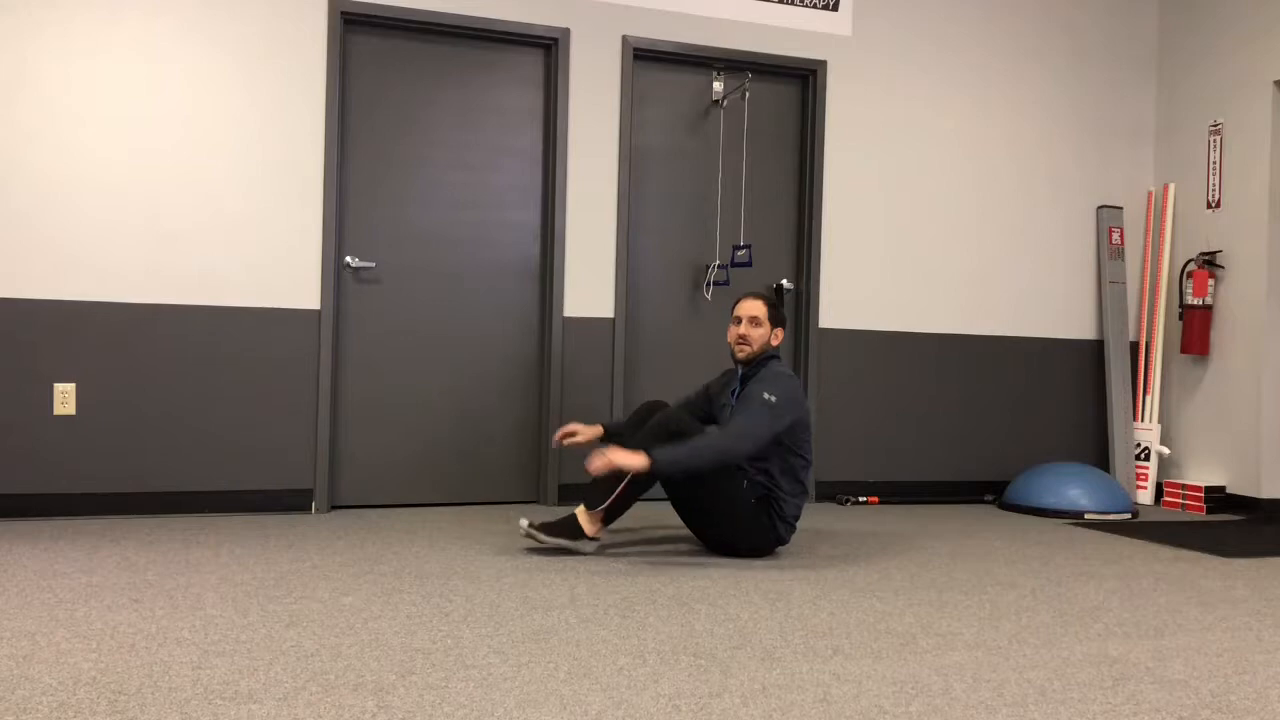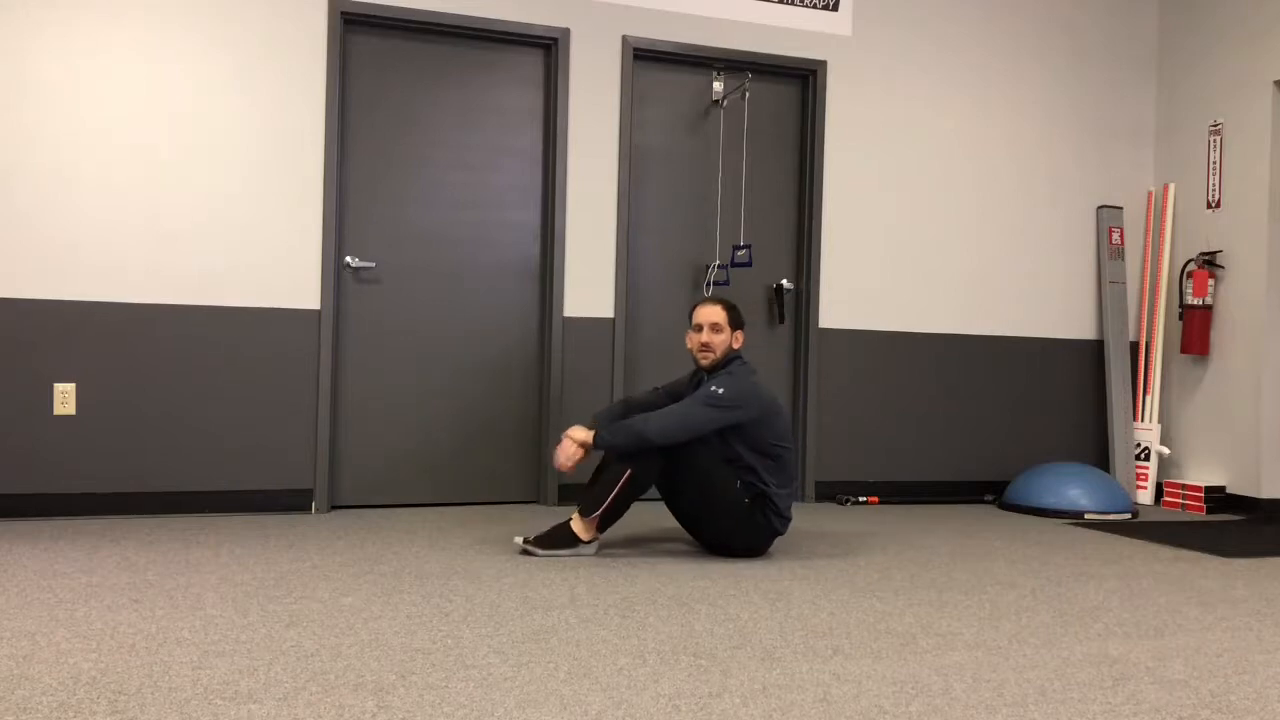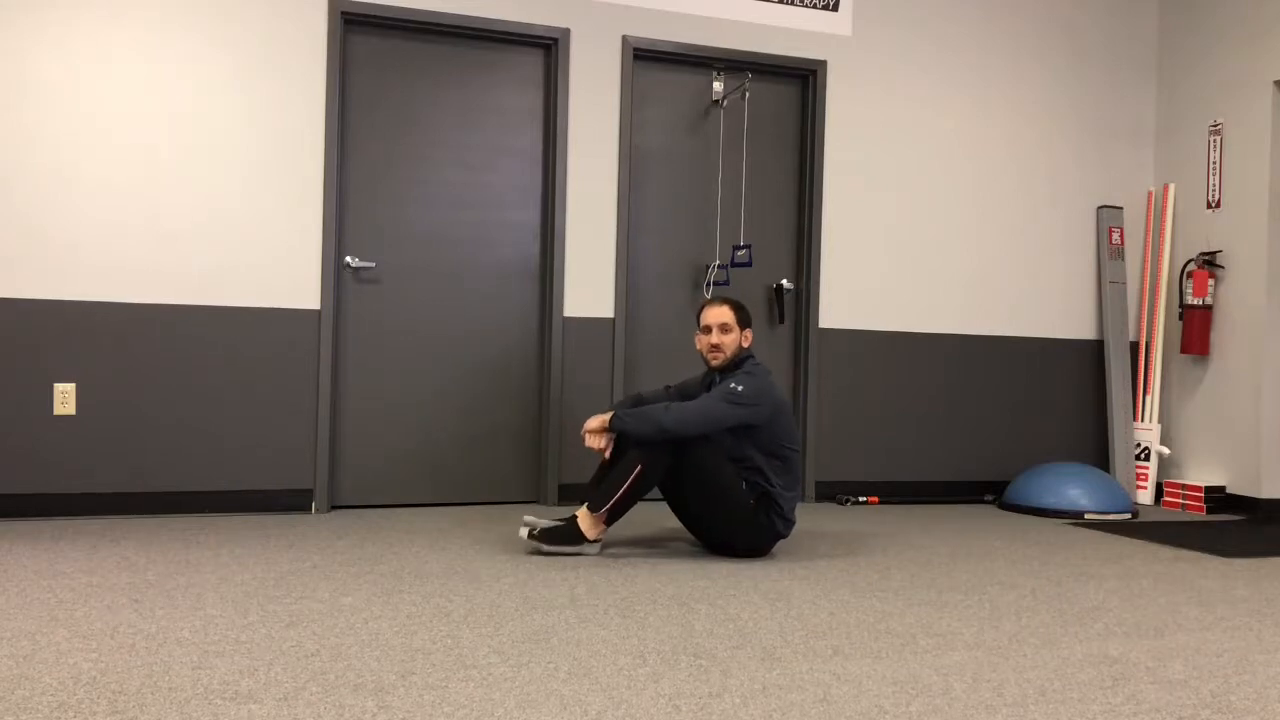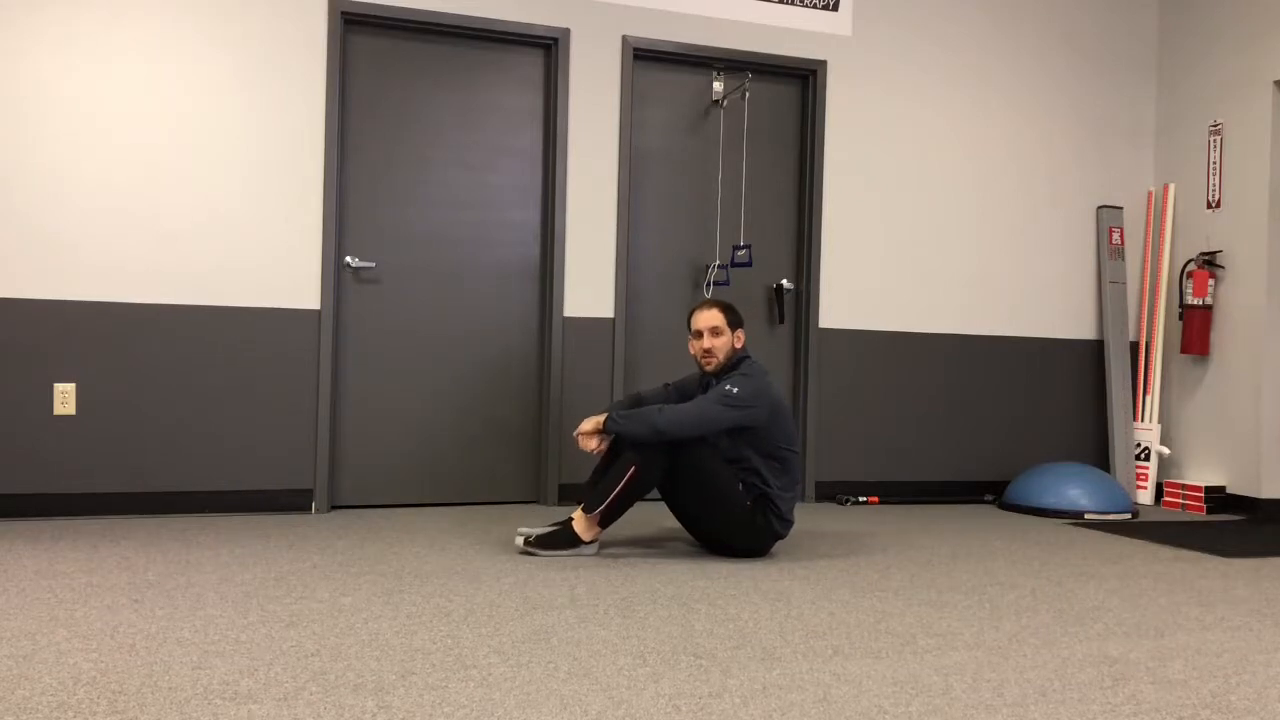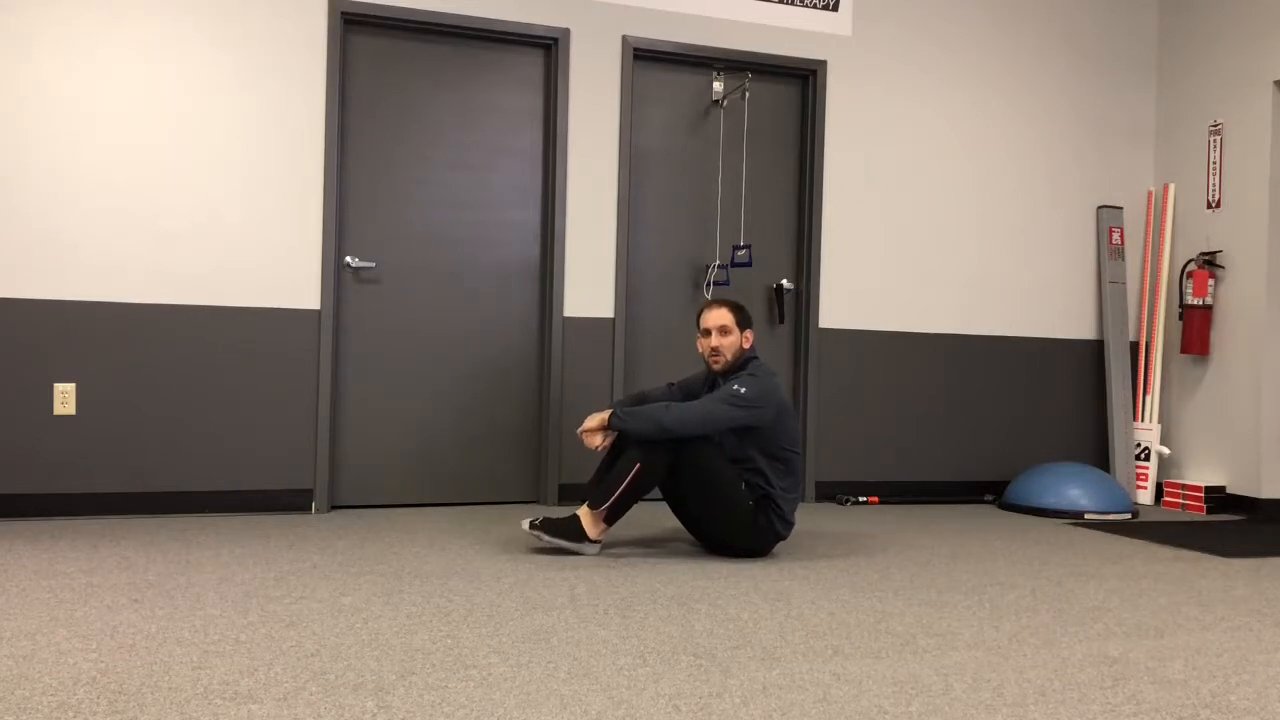
dt=0.5s
person 1, frame 1
left shoulder: (780, 387)
right shoulder: (731, 381)
left elbow: (725, 445)
left wrist: (645, 459)
right wrist: (601, 431)
left hip: (760, 525)
right hip: (731, 512)
left knee: (672, 426)
right knee: (655, 412)
left ankle: (587, 524)
right ankle: (589, 517)
person 1, frame 2
left shoulder: (738, 387)
right shoulder: (701, 380)
left elbow: (664, 427)
right elbow: (631, 407)
left wrist: (594, 437)
right wrist: (586, 432)
left hip: (754, 523)
right hip: (720, 512)
left knee: (657, 436)
right knee: (636, 424)
left ankle: (583, 530)
right ankle: (586, 519)
person 1, frame 3
left shoulder: (753, 387)
right shoulder: (713, 381)
left elbow: (679, 418)
right elbow: (644, 401)
left wrist: (610, 419)
right wrist: (609, 426)
left hip: (756, 524)
right hip: (725, 513)
left knee: (667, 434)
right knee: (642, 427)
left ankle: (589, 527)
right ankle: (585, 517)
person 1, frame 4
left shoulder: (749, 387)
right shoulder: (710, 379)
left elbow: (675, 421)
right elbow: (646, 400)
left wrist: (605, 421)
right wrist: (605, 426)
left hip: (755, 523)
right hip: (724, 511)
left knee: (661, 437)
right knee: (639, 430)
left ankle: (584, 530)
right ankle: (585, 518)
person 1, frame 5
left shoulder: (757, 388)
right shoulder: (716, 377)
left elbow: (682, 418)
right elbow: (652, 398)
left wrist: (610, 418)
right wrist: (609, 421)
left hip: (757, 524)
right hip: (728, 510)
left knee: (666, 433)
right knee: (643, 429)
left ankle: (590, 526)
right ankle: (589, 516)
